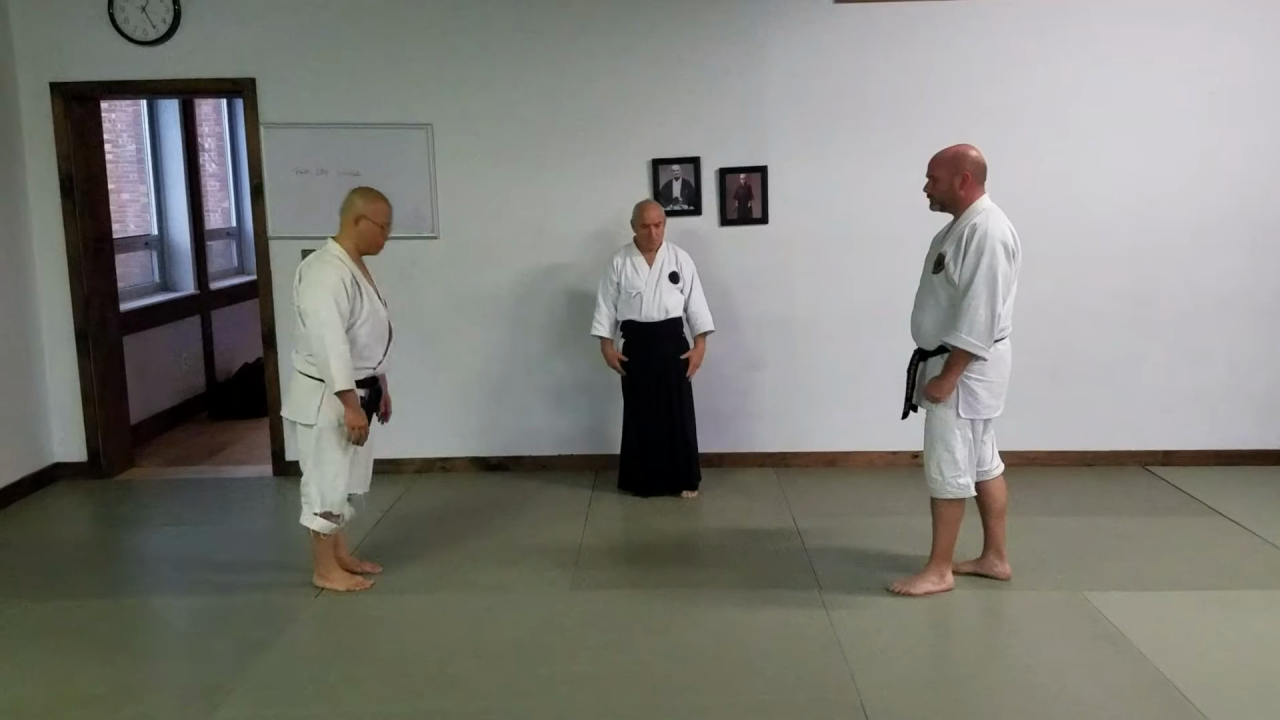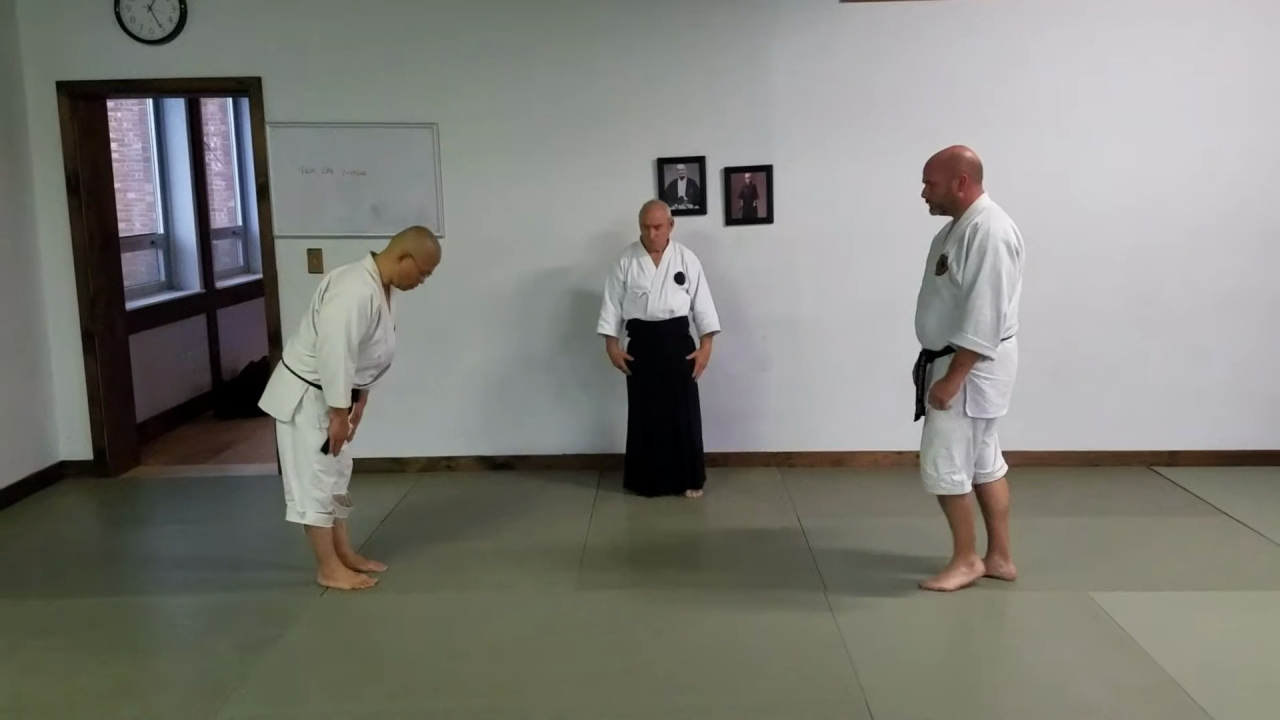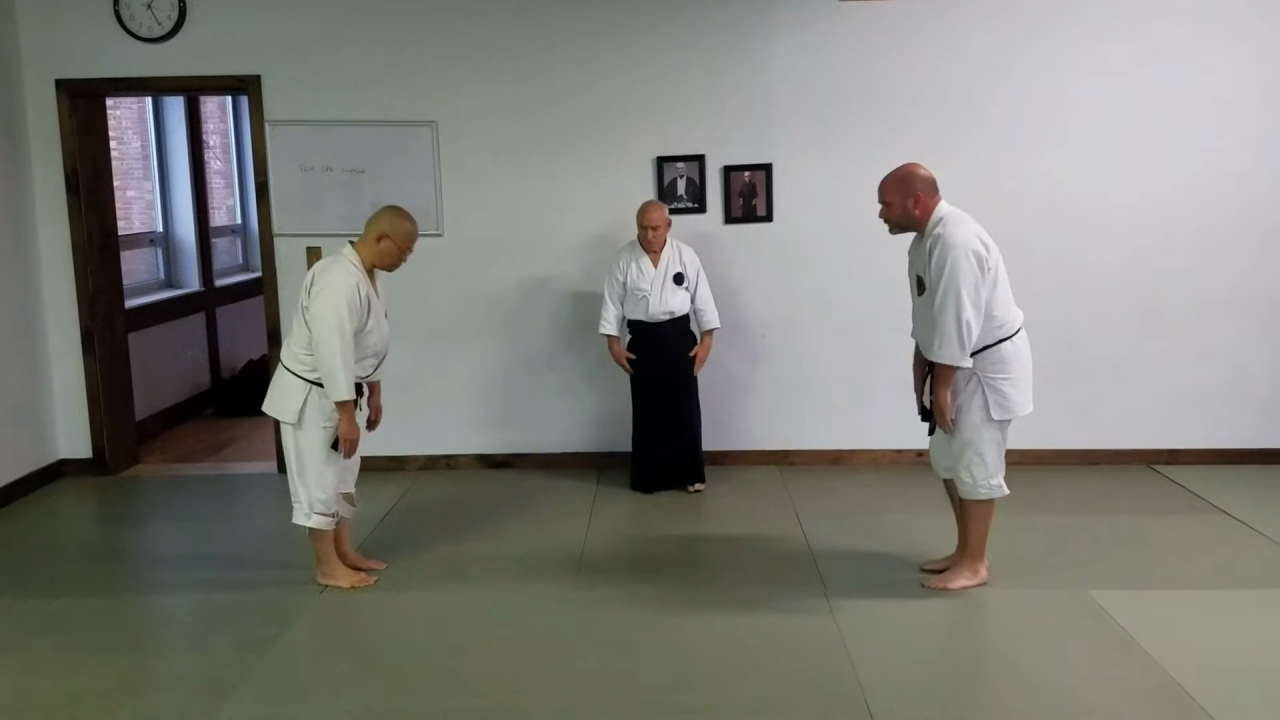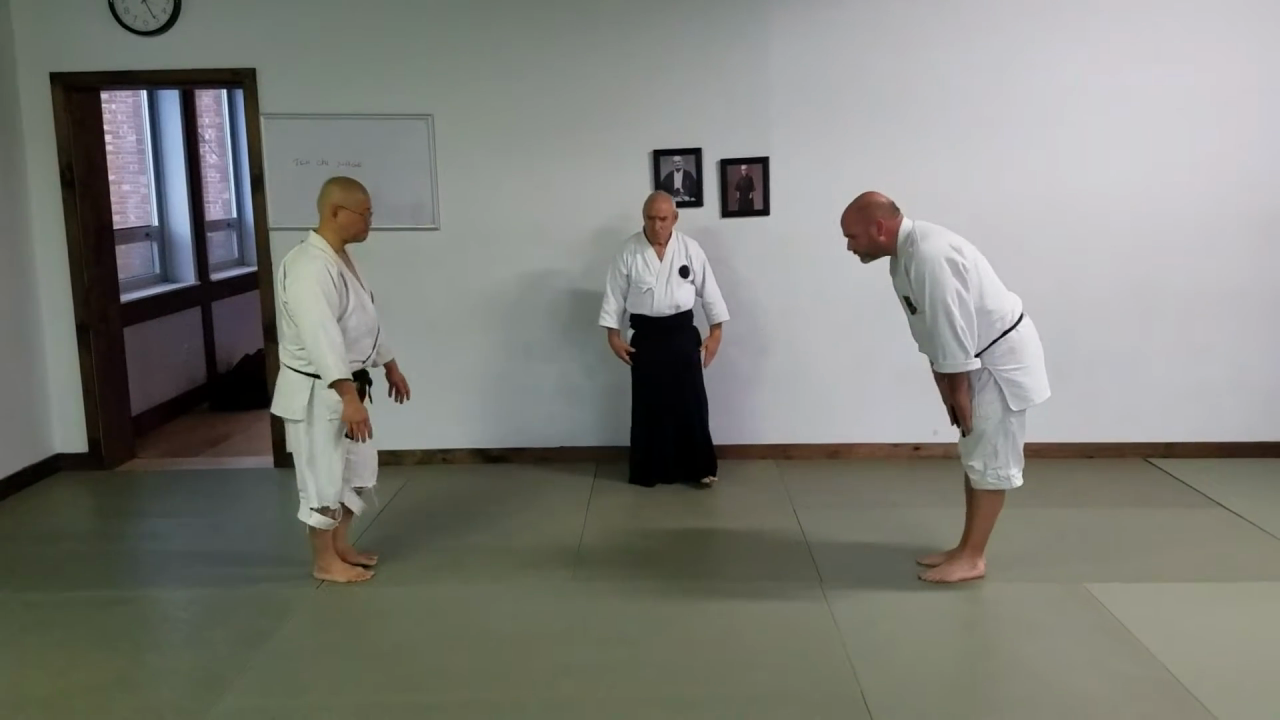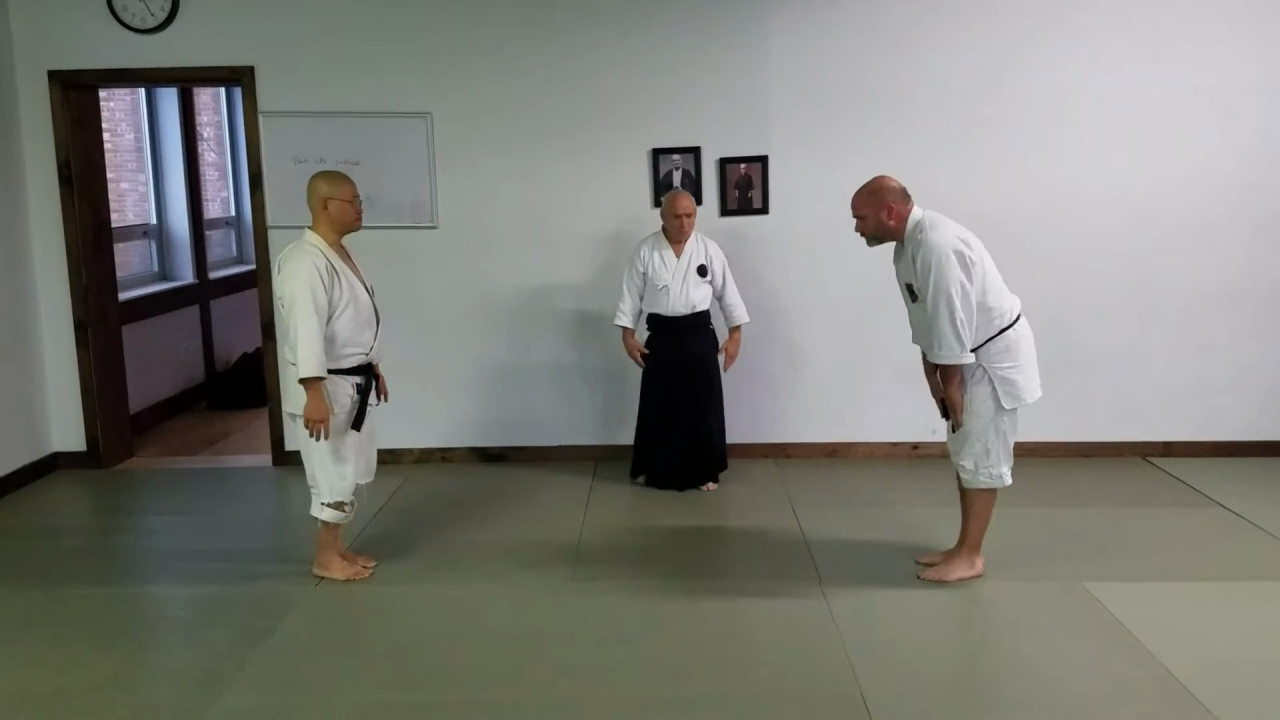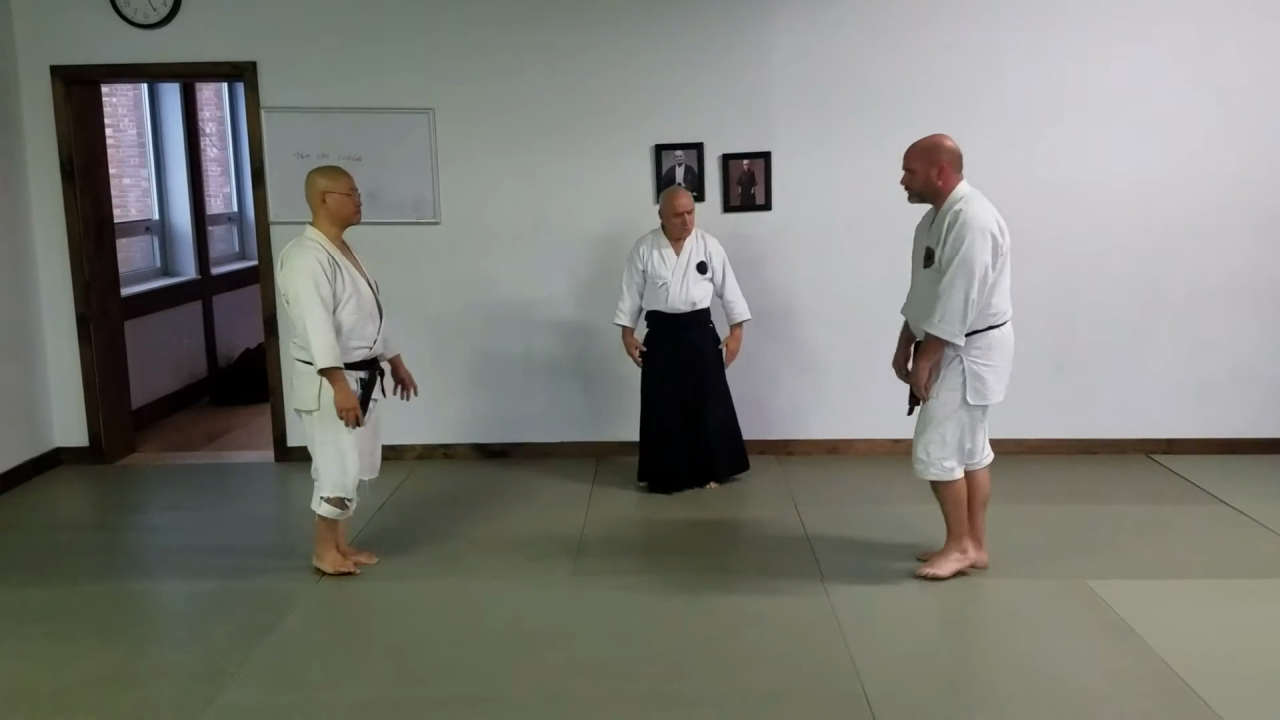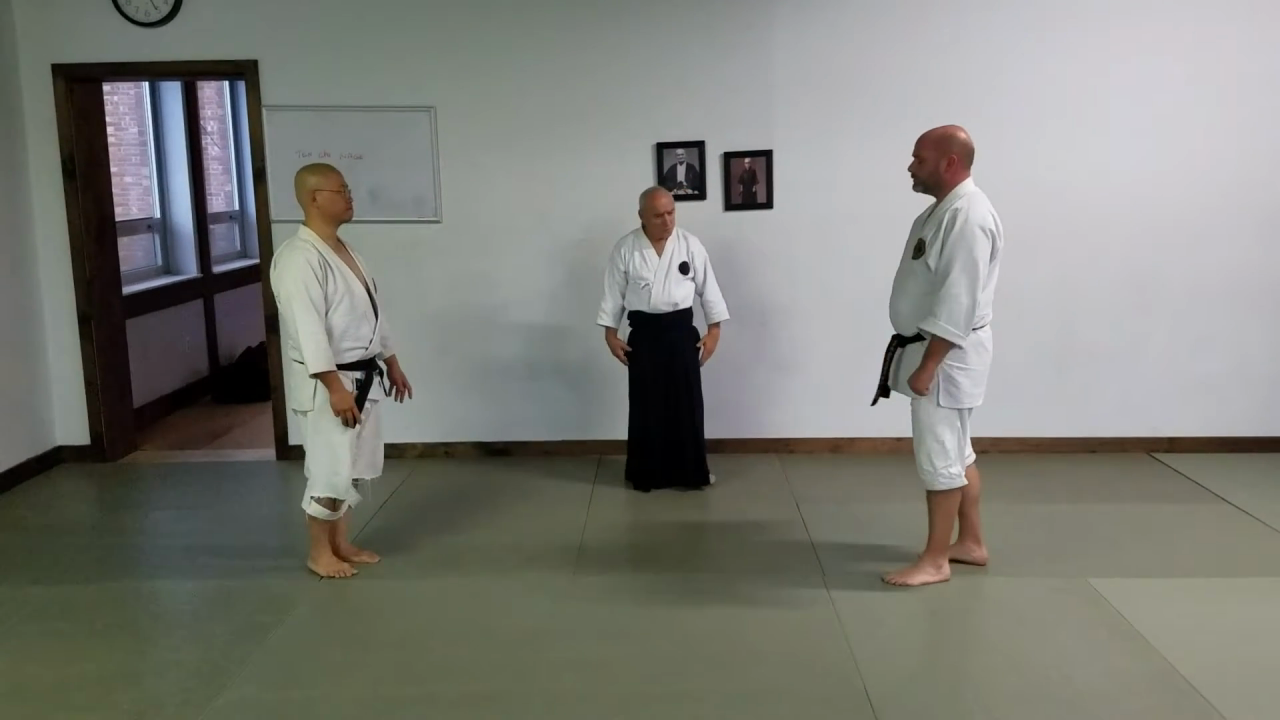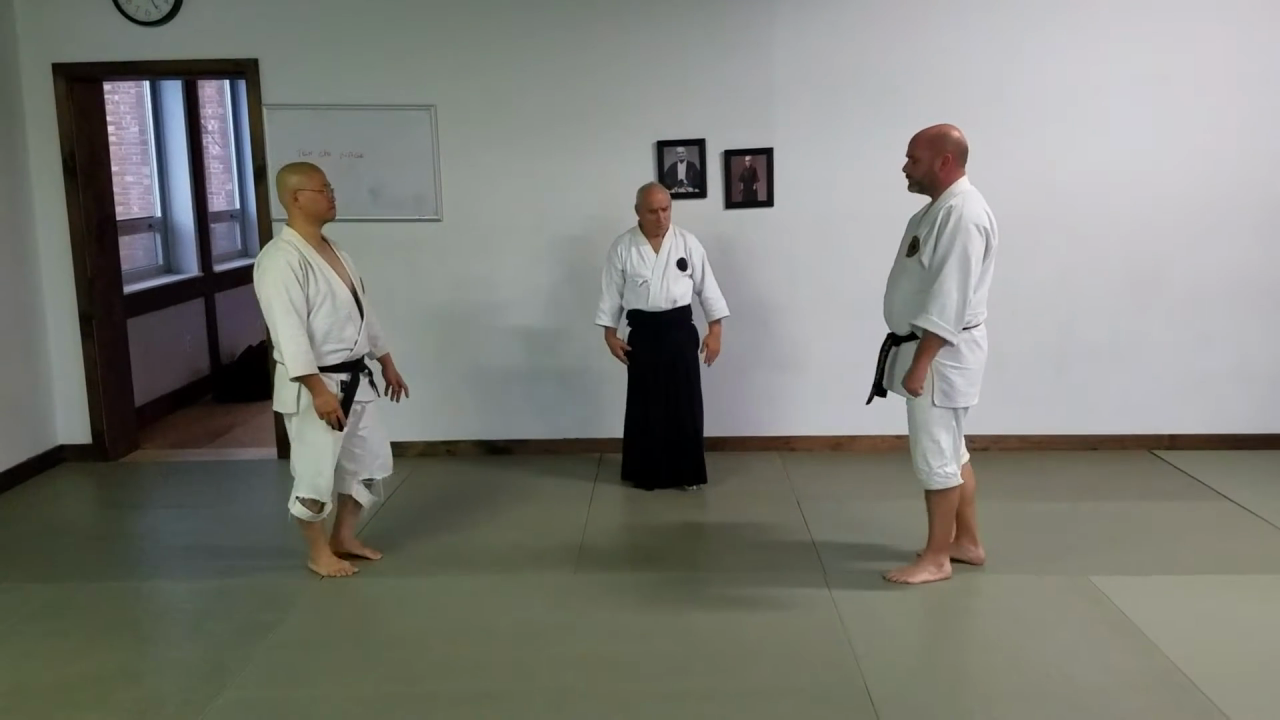
dt=0.4s
person 1, frame 1
left shoulder: (986, 231)
right shoulder: (965, 225)
left elbow: (979, 318)
left wrist: (947, 376)
right wrist: (942, 370)
left hip: (964, 368)
right hip: (953, 363)
left knee: (947, 466)
right knee: (982, 461)
left ankle: (939, 569)
right ankle: (995, 557)
person 1, frame 2
left shoulder: (988, 230)
right shoulder: (962, 226)
left elbow: (984, 317)
left wrist: (953, 377)
right wrist: (937, 366)
left hip: (971, 367)
right hip: (953, 362)
left knee: (942, 463)
right knee: (983, 462)
left ankle: (966, 560)
right ankle: (999, 558)
person 1, frame 3
left shoulder: (954, 240)
right shoulder: (929, 237)
left elbow: (956, 323)
right elbow: (929, 314)
left wrist: (941, 388)
right wrist: (921, 366)
left hip: (988, 366)
right hip: (966, 365)
left knee: (976, 466)
right knee: (948, 460)
left ankle: (973, 564)
right ankle: (966, 551)
person 1, frame 4
left shoulder: (928, 255)
right shoulder: (906, 251)
left elbow: (952, 329)
right elbow: (933, 329)
left wrist: (958, 392)
right wrist: (948, 388)
left hip: (1001, 356)
right hip: (981, 356)
left knee: (991, 458)
right knee: (977, 454)
left ankle: (972, 557)
right ankle: (966, 548)
person 1, frame 5
left shoulder: (935, 244)
right shoulder: (910, 242)
left elbow: (951, 320)
right elbow: (928, 321)
left wrist: (952, 384)
right wrist: (933, 377)
left hip: (995, 356)
right hip: (976, 355)
left knee: (981, 457)
right knee: (966, 452)
left ankle: (970, 556)
right ankle: (964, 547)
person 1, frame 6
left shoulder: (970, 219)
right shoulder: (938, 214)
left elbow: (956, 302)
right elbow: (922, 291)
left wrist: (925, 360)
right wrist: (904, 346)
left hip: (970, 352)
right hip: (955, 350)
left knee: (934, 451)
right knee: (968, 449)
left ankle: (959, 545)
right ankle: (973, 545)
person 1, frame 7
left shoulder: (968, 216)
right shoulder: (943, 209)
left elbow: (958, 303)
left wrist: (928, 364)
right wrist: (909, 349)
left hip: (947, 354)
right hip: (929, 348)
left knee: (938, 457)
right knee: (955, 451)
left ankle: (934, 560)
right ankle: (971, 542)
person 1, frame 8
left shoulder: (962, 213)
right shoulder: (940, 208)
left elbow: (949, 300)
left wrist: (920, 364)
right wrist: (916, 356)
left hip: (941, 353)
right hip: (925, 347)
left knee: (936, 455)
right knee: (949, 451)
left ankle: (936, 558)
right ankle: (967, 543)
person 2, frame 1
left shoulder: (355, 266)
right shoulder: (324, 272)
left elbow: (371, 335)
right elbow: (330, 343)
left wrist: (380, 386)
right wrist: (350, 404)
left hip: (355, 392)
right hip: (325, 397)
left knee: (346, 479)
right knee: (326, 481)
left ankle: (340, 555)
right ankle: (324, 569)
person 2, frame 2
left shoulder: (380, 287)
right shoulder: (354, 290)
left elbow: (368, 355)
right elbow: (335, 357)
left wrist: (357, 403)
right wrist: (338, 415)
left hip: (329, 394)
right hip: (305, 395)
left knee: (335, 475)
right knee: (313, 480)
left ankle: (345, 555)
right ankle: (329, 568)
person 2, frame 3
left shoulder: (365, 275)
right shoulder: (339, 281)
left elbow: (366, 345)
right elbow: (333, 352)
left wrist: (374, 393)
right wrist: (347, 412)
left hip: (333, 394)
right hip: (308, 396)
left knee: (342, 475)
right knee: (318, 480)
left ankle: (345, 553)
right ankle: (328, 566)
person 2, frame 4
left shoulder: (339, 258)
right shoulder: (309, 267)
left elbow: (363, 322)
right elbow: (321, 336)
left wrist: (390, 366)
right wrist: (350, 398)
left hip: (344, 386)
right hip: (316, 391)
left knee: (357, 470)
right knee: (324, 476)
left ankle: (340, 546)
right ankle: (325, 561)
person 2, frame 5
left shoulder: (339, 254)
right shoulder: (305, 262)
right elbow: (306, 332)
left wrist: (374, 368)
right wrist: (315, 394)
left hip: (354, 382)
right hip: (325, 385)
left knee: (353, 469)
right knee: (333, 472)
left ankle: (337, 548)
right ankle: (325, 558)
person 2, frame 6
left shoulder: (342, 250)
right shoulder: (307, 256)
left elbow: (368, 315)
right elbow: (316, 327)
left wrist: (395, 362)
right wrist: (339, 386)
left hip: (361, 376)
right hip: (330, 381)
left knee: (356, 466)
right knee: (338, 468)
left ankle: (339, 543)
right ankle: (323, 550)
person 2, frame 7
left shoulder: (342, 249)
right shoulder: (299, 258)
left elbow: (369, 312)
right elbow: (308, 329)
left wrist: (391, 362)
right wrist: (335, 387)
left hip: (360, 377)
right hip: (325, 383)
left knee: (354, 466)
right knee: (329, 469)
left ankle: (340, 542)
right ankle: (319, 552)
person 2, frame 8
left shoulder: (332, 250)
right shoulder: (281, 259)
left elbow: (360, 311)
right elbow: (288, 332)
left wrist: (386, 362)
right wrist: (318, 390)
left hip: (354, 378)
right hip: (315, 384)
left knee: (369, 460)
right knee: (316, 472)
left ankle: (344, 536)
right ankle: (318, 552)
person 3, frame 1
left shoulder: (679, 258)
right shoulder: (620, 261)
left elbow: (695, 302)
right elbow: (607, 305)
left wrist: (700, 344)
right wrist: (607, 346)
left hip: (672, 342)
right hip: (636, 345)
left knee: (678, 413)
right knee: (639, 415)
left ankle: (684, 479)
right ankle: (641, 480)
person 3, frame 2
left shoulder: (686, 258)
right shoulder: (626, 260)
left elbow: (701, 302)
right elbow: (613, 303)
left wrist: (706, 345)
right wrist: (612, 345)
left hip: (678, 341)
right hip: (641, 344)
left knee: (683, 412)
right knee: (644, 414)
left ankle: (688, 479)
right ankle: (646, 480)
person 3, frame 3
left shoulder: (684, 255)
right shoulder: (624, 259)
left elbow: (702, 298)
right elbow: (613, 302)
left wrist: (706, 340)
right wrist: (614, 344)
left hip: (679, 338)
right hip: (642, 342)
left knee: (684, 407)
right knee: (647, 411)
left ankle: (690, 474)
right ankle: (649, 476)
person 3, frame 4
left shoulder: (689, 248)
right shoulder: (628, 251)
left elbow: (708, 290)
right elbow: (615, 295)
left wrist: (716, 332)
right wrist: (614, 335)
left hip: (682, 333)
right hip: (646, 336)
left knee: (690, 402)
right knee: (648, 406)
left ankle: (699, 467)
right ankle: (649, 470)
person 3, frame 5
left shoulder: (708, 249)
right shoulder: (645, 250)
left elbow: (727, 292)
right elbow: (631, 294)
left wrist: (735, 334)
right wrist: (628, 335)
left hip: (698, 335)
right hip: (661, 336)
left knee: (703, 406)
right knee: (657, 406)
left ankle: (704, 472)
right ankle: (654, 470)
person 3, frame 6
left shoulder: (708, 245)
right shoulder: (643, 248)
left elbow: (727, 288)
right elbow: (631, 292)
left wrist: (736, 331)
right wrist: (627, 333)
left hip: (699, 332)
right hip: (660, 334)
left knee: (707, 404)
right knee: (660, 408)
left ankle: (708, 470)
right ankle: (660, 474)
person 3, frame 7
left shoulder: (690, 245)
right shoulder: (625, 248)
left elbow: (708, 288)
right elbow: (614, 293)
left wrist: (713, 330)
right wrist: (611, 333)
left hip: (681, 332)
right hip: (643, 335)
left knee: (687, 403)
right knee: (646, 407)
left ankle: (691, 471)
right ankle: (648, 473)
person 3, frame 8
left shoulder: (687, 242)
right shoulder: (622, 247)
left elbow: (706, 286)
right elbow: (612, 292)
left wrist: (715, 329)
right wrist: (610, 333)
left hip: (680, 331)
right hip: (643, 334)
left knee: (685, 403)
right knee: (645, 406)
left ankle: (687, 472)
right ankle: (647, 472)
